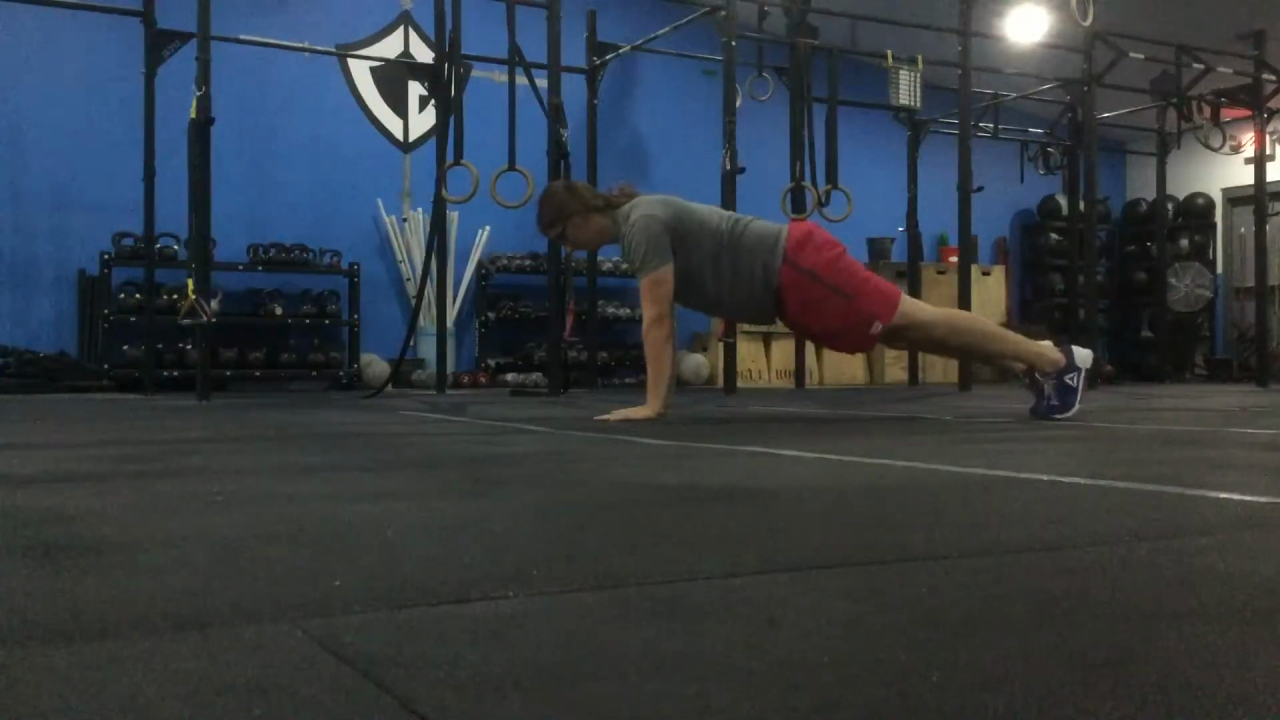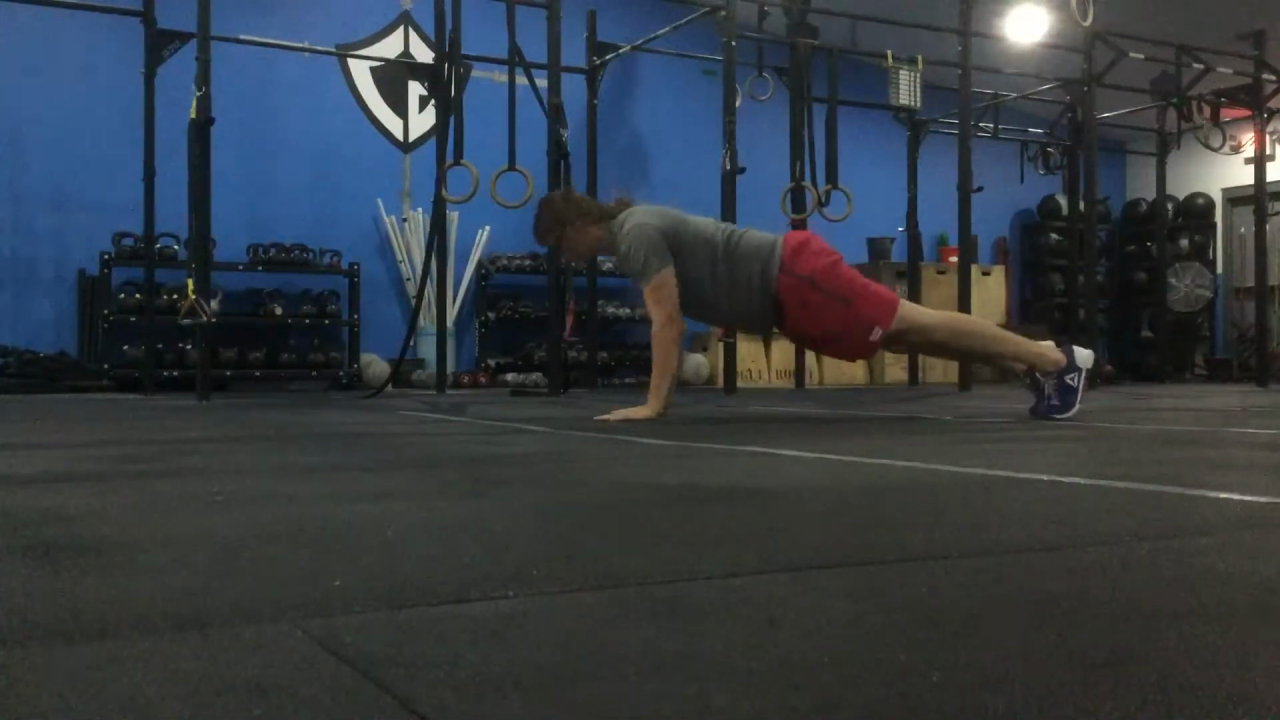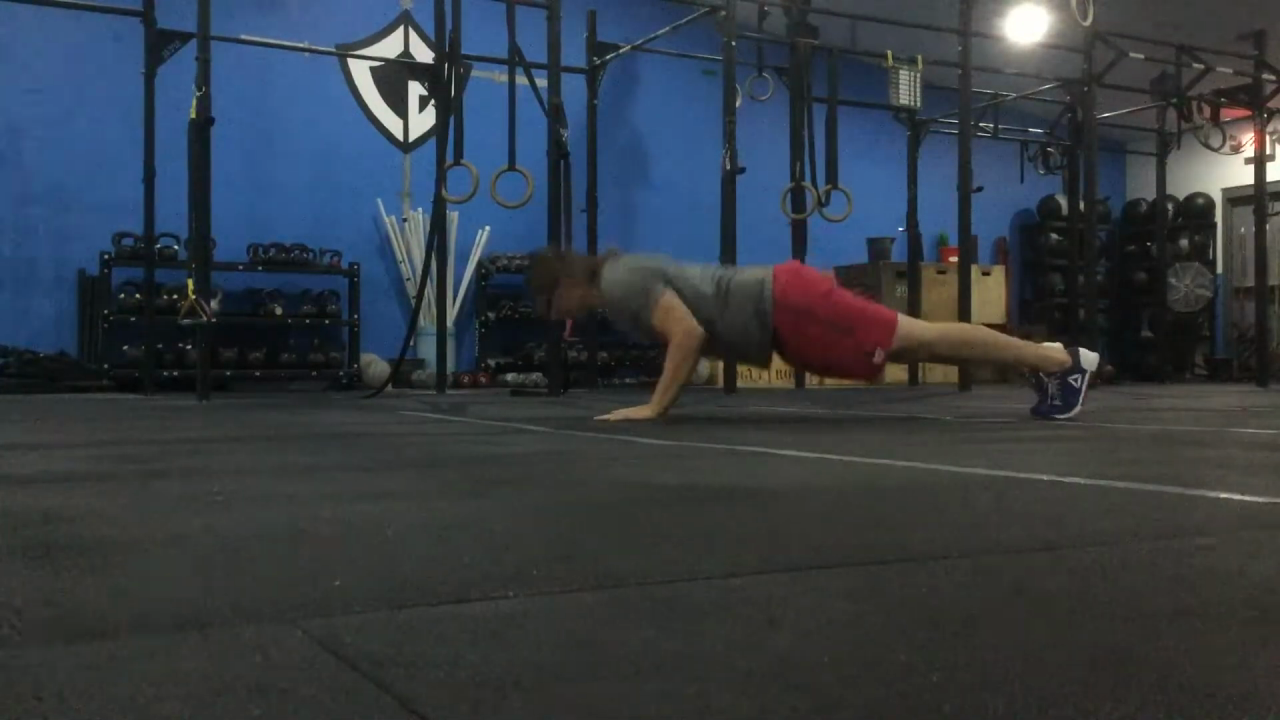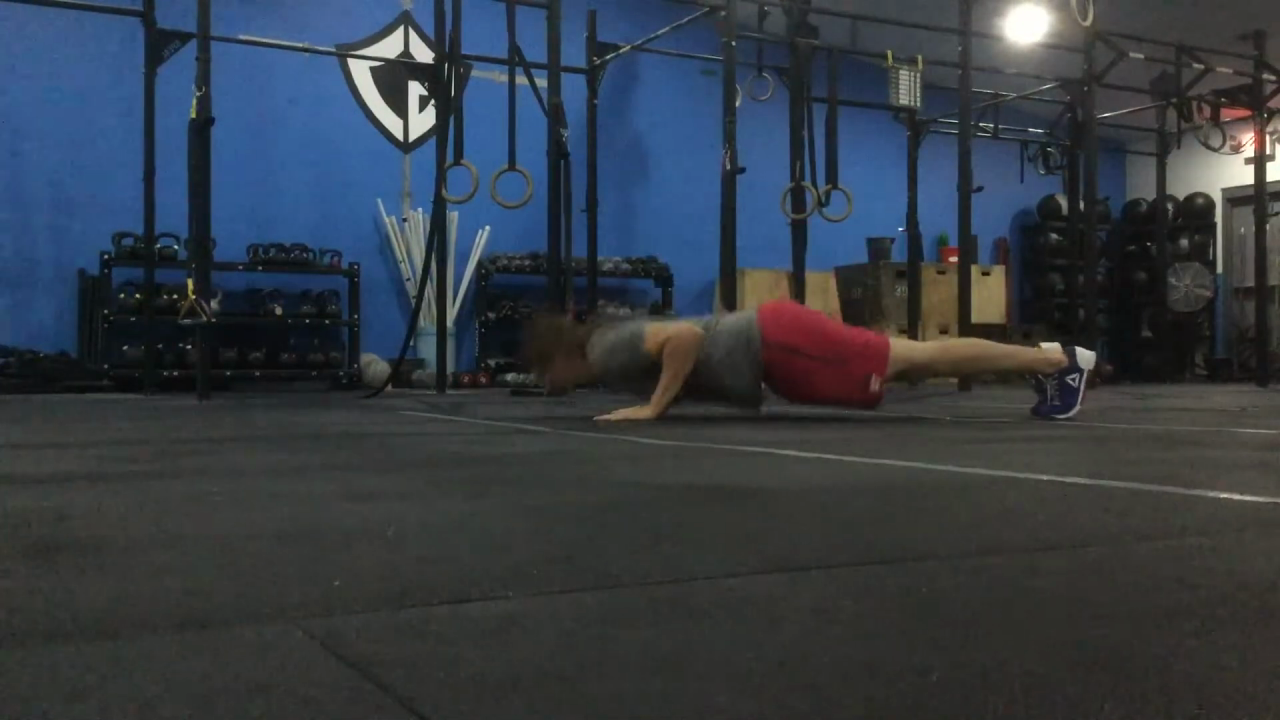
dt=0.2s
person 1, frame 1
left shoulder: (641, 224)
right shoulder: (639, 219)
left elbow: (657, 319)
right elbow: (662, 319)
left wrist: (653, 404)
right wrist: (660, 395)
left hip: (797, 266)
right hip: (790, 276)
left knee: (920, 322)
right knee: (908, 334)
left ankle: (1056, 361)
right ankle: (1032, 365)
person 1, frame 2
left shoulder: (636, 233)
right shoulder: (633, 228)
left elbow: (667, 322)
right elbow: (667, 321)
left wrist: (654, 404)
right wrist: (659, 395)
left hip: (794, 276)
right hip: (787, 284)
left knee: (918, 327)
right knee: (909, 337)
left ankle: (1057, 361)
right ankle: (1035, 362)
person 1, frame 3
left shoulder: (621, 283)
right shoulder: (620, 274)
left elbow: (689, 336)
right elbow: (684, 332)
left wrist: (654, 407)
right wrist: (661, 397)
left hip: (787, 307)
right hip: (781, 303)
left knee: (919, 339)
right knee: (912, 347)
left ankle: (1060, 362)
right ankle: (1043, 362)
person 1, frame 4
left shoulder: (609, 350)
right shoulder: (609, 337)
left elbow: (687, 338)
left wrist: (652, 408)
right wrist: (655, 398)
left hip: (776, 346)
right hip: (769, 336)
left knee: (915, 358)
right knee: (911, 359)
left ankle: (1057, 362)
right ankle: (1041, 357)
